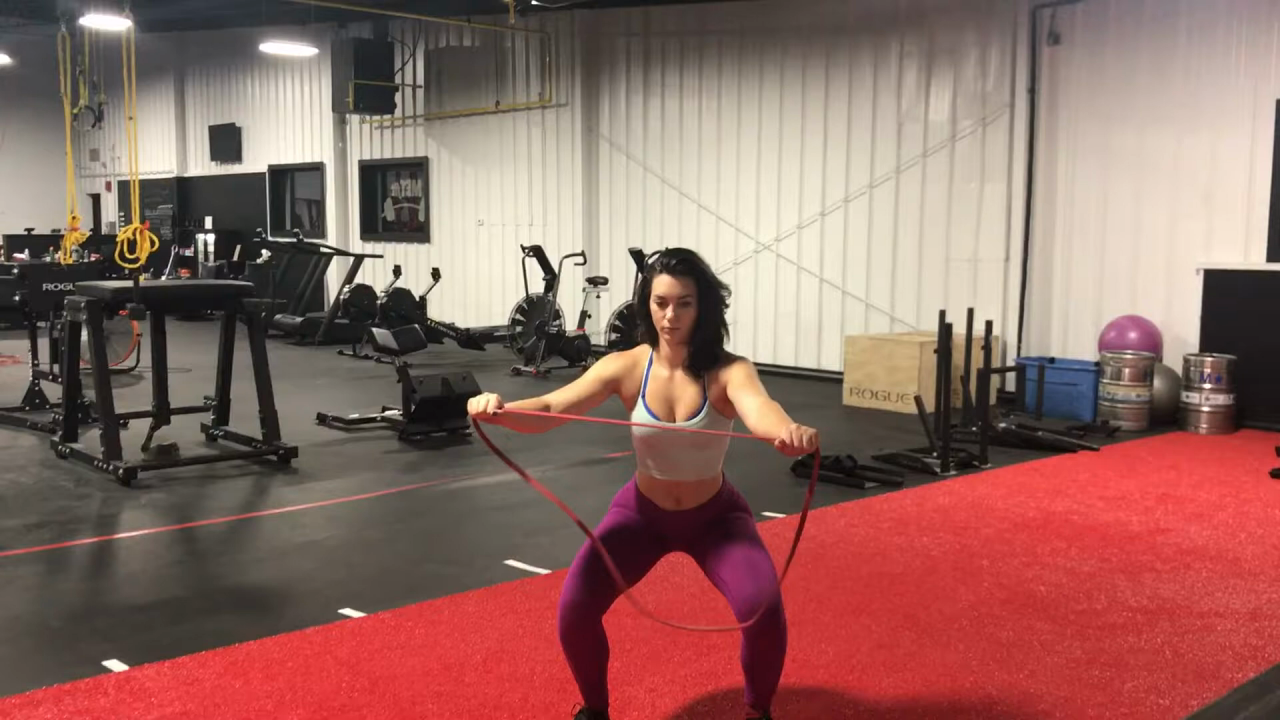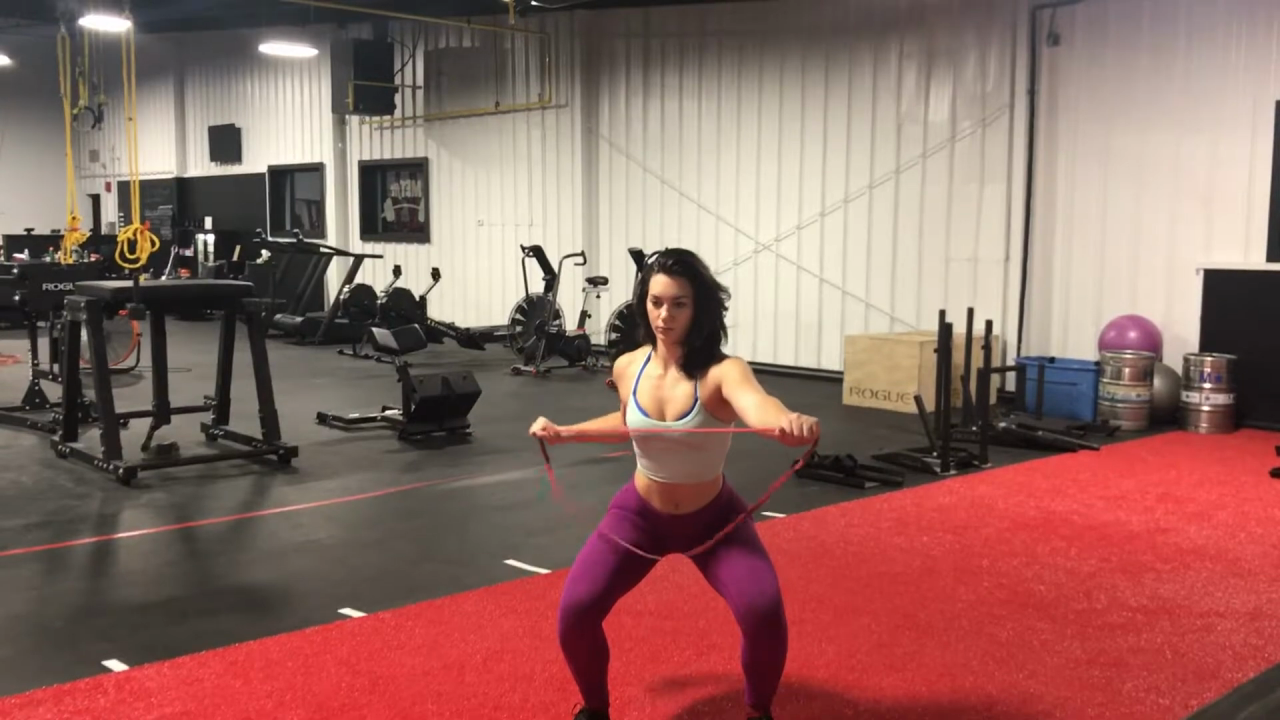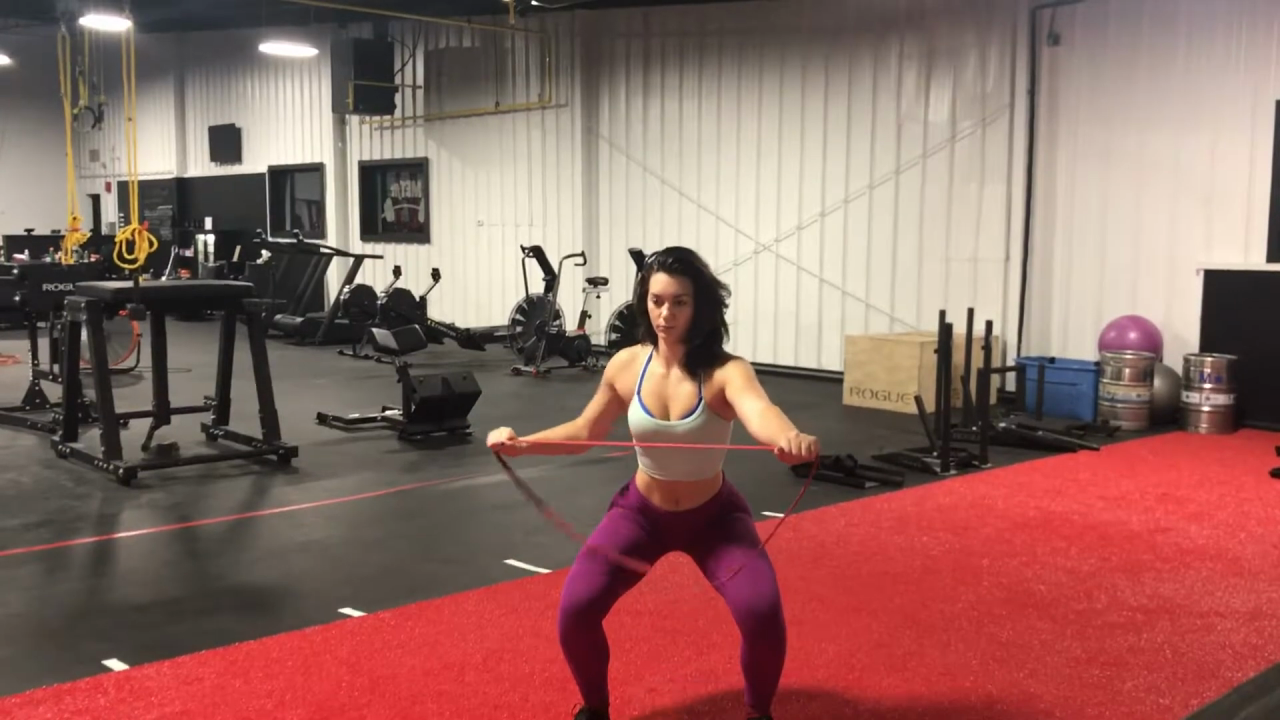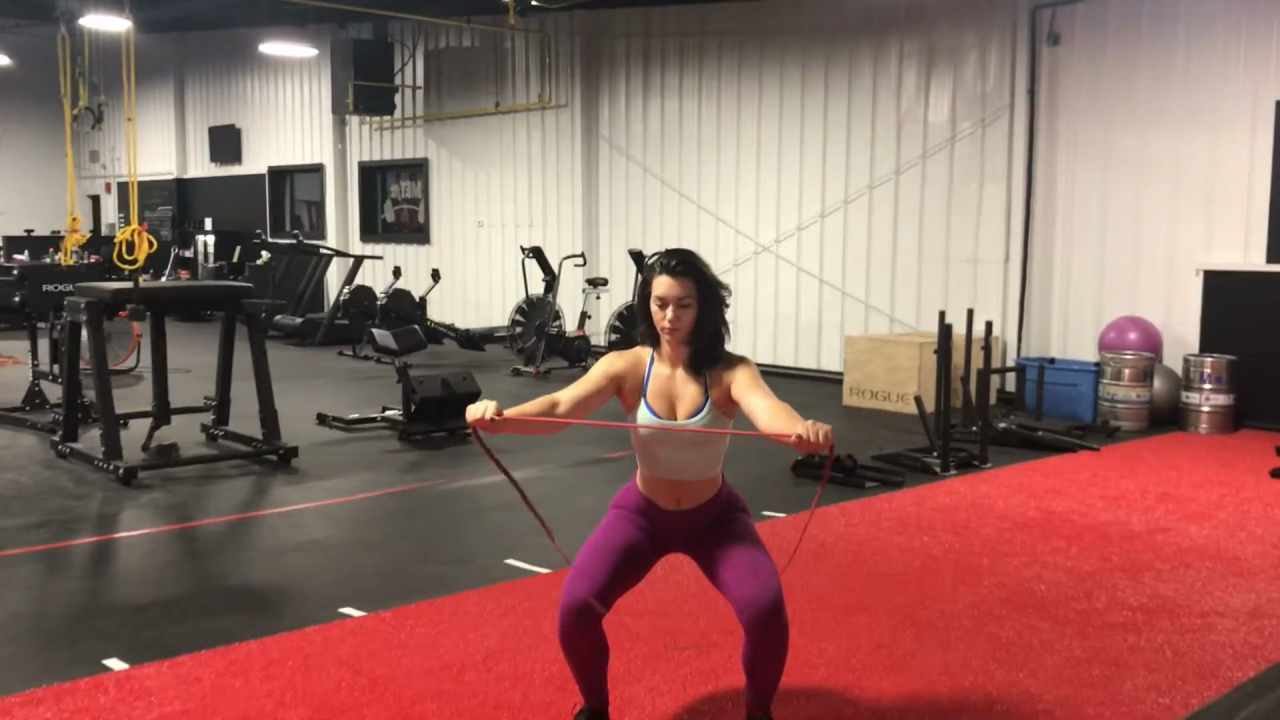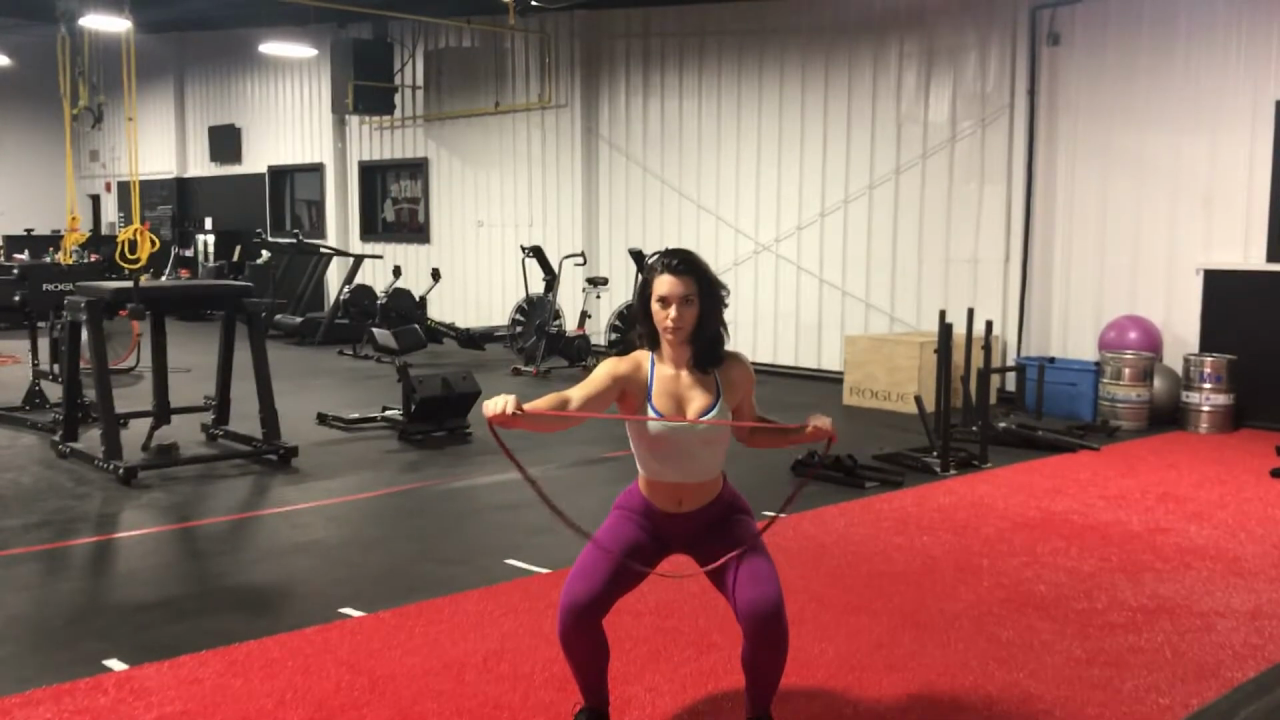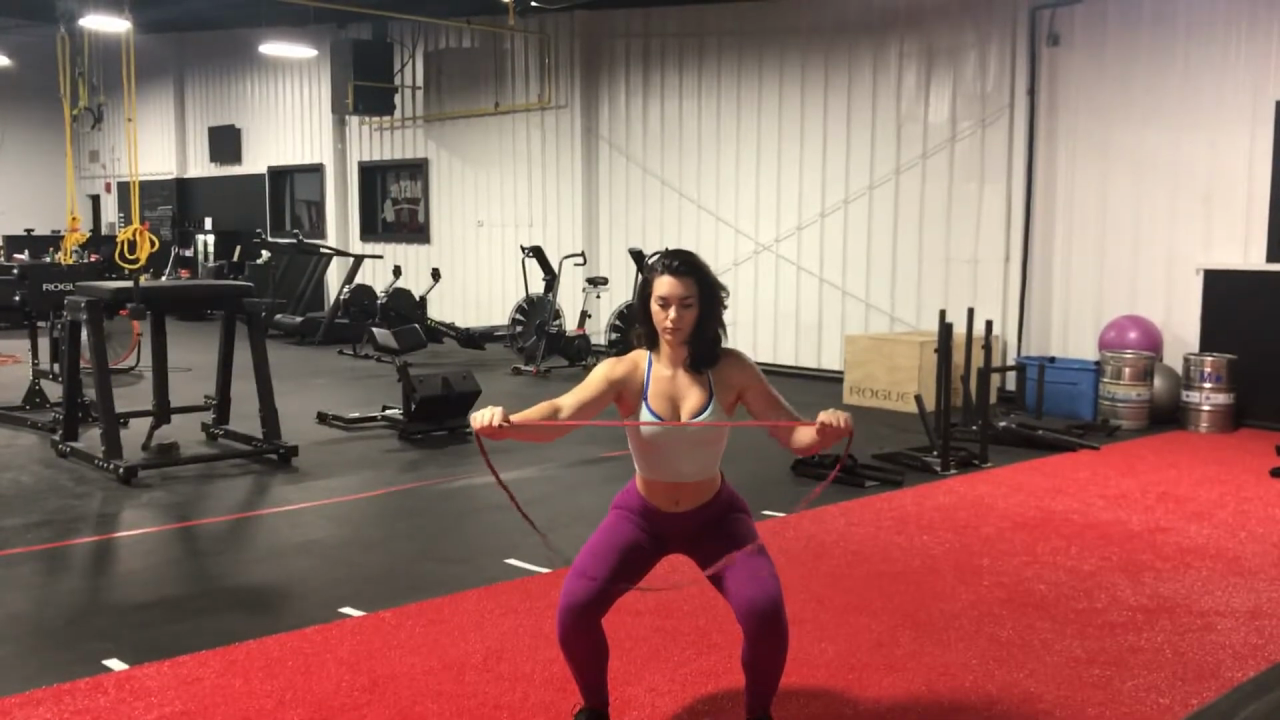
dt=0.7s
person 1, frame 1
left shoulder: (730, 372)
right shoulder: (625, 366)
left elbow: (761, 409)
right elbow: (550, 410)
left wrist: (790, 431)
right wrist: (500, 410)
left hip: (714, 515)
right hip: (642, 512)
left knee: (763, 609)
right knee: (576, 607)
person 1, frame 2
left shoulder: (723, 371)
right shoulder: (628, 367)
left elbow: (757, 405)
left wrist: (790, 422)
right wrist: (563, 432)
left hip: (714, 518)
right hip: (640, 511)
left knee: (765, 615)
right knee: (575, 611)
person 1, frame 3
left shoulder: (727, 371)
right shoulder: (627, 365)
left elbow: (760, 412)
right elbow: (586, 431)
left wrist: (791, 438)
right wrist: (522, 442)
left hip: (714, 516)
right hip: (641, 510)
left knee: (762, 614)
right knee: (575, 609)
person 1, frame 4
left shoulder: (731, 371)
right shoulder: (626, 366)
left elbow: (768, 409)
right elbow: (560, 406)
left wrist: (805, 429)
right wrist: (502, 416)
left hip: (714, 516)
right hip: (641, 511)
left knee: (766, 612)
right knee: (575, 607)
person 1, frame 5
left shoulder: (734, 371)
right shoulder: (627, 371)
right elbow: (570, 404)
left wrist: (803, 432)
right wrist: (517, 411)
left hip: (717, 516)
right hip: (643, 514)
left knee: (766, 615)
right knee: (575, 610)
person 1, frame 6
left shoulder: (732, 369)
right shoulder: (624, 371)
left elbow: (794, 435)
right elbow: (562, 412)
left wrist: (826, 430)
right wrist: (508, 424)
left hip: (715, 516)
right hip: (641, 514)
left knee: (766, 614)
right knee: (574, 609)
